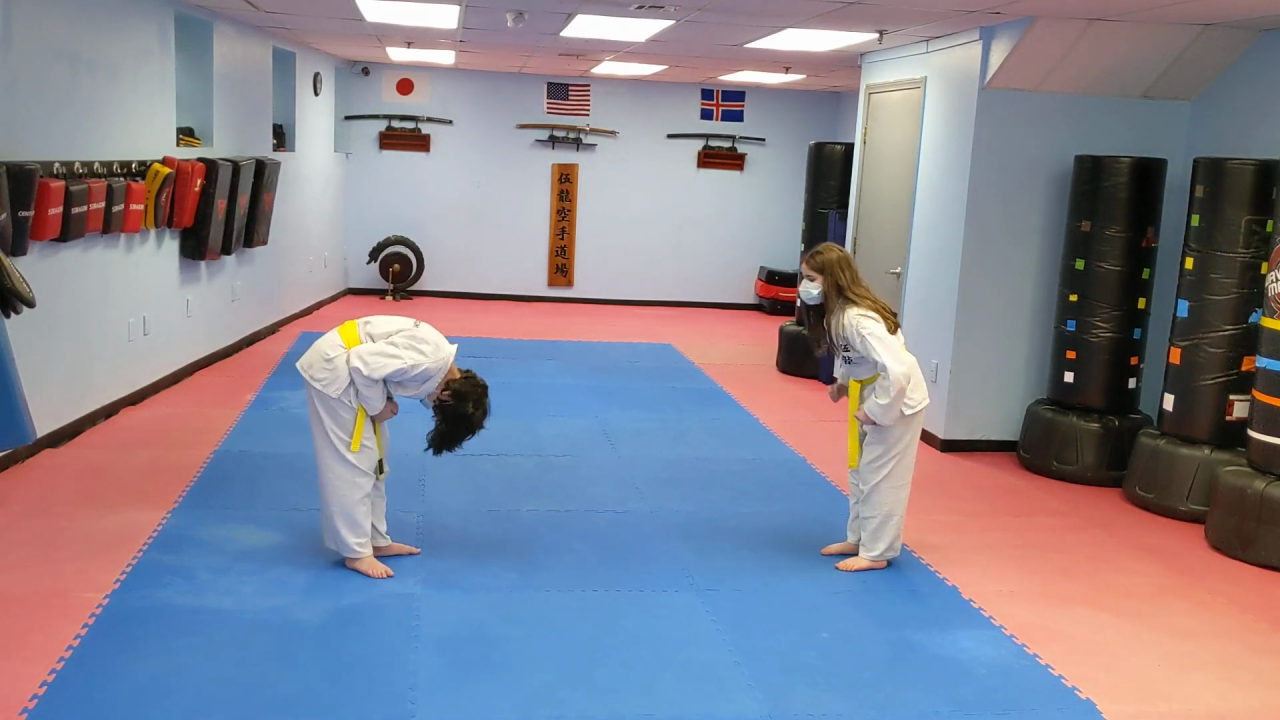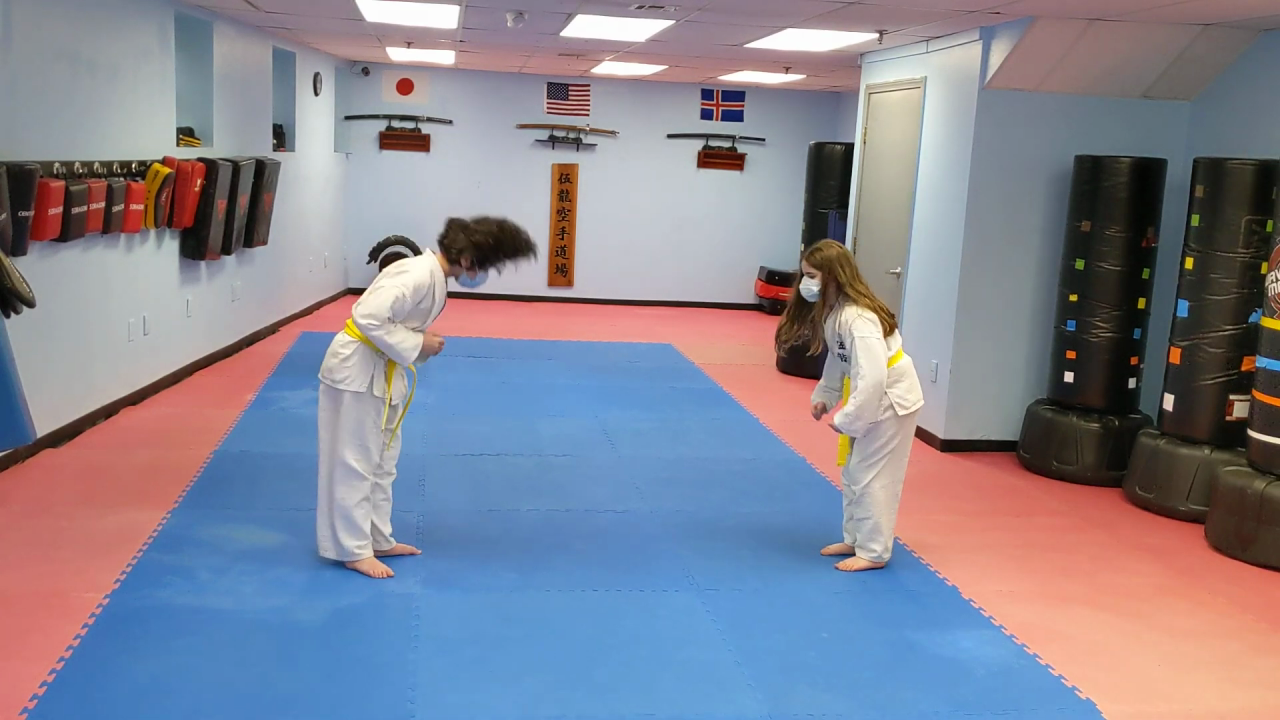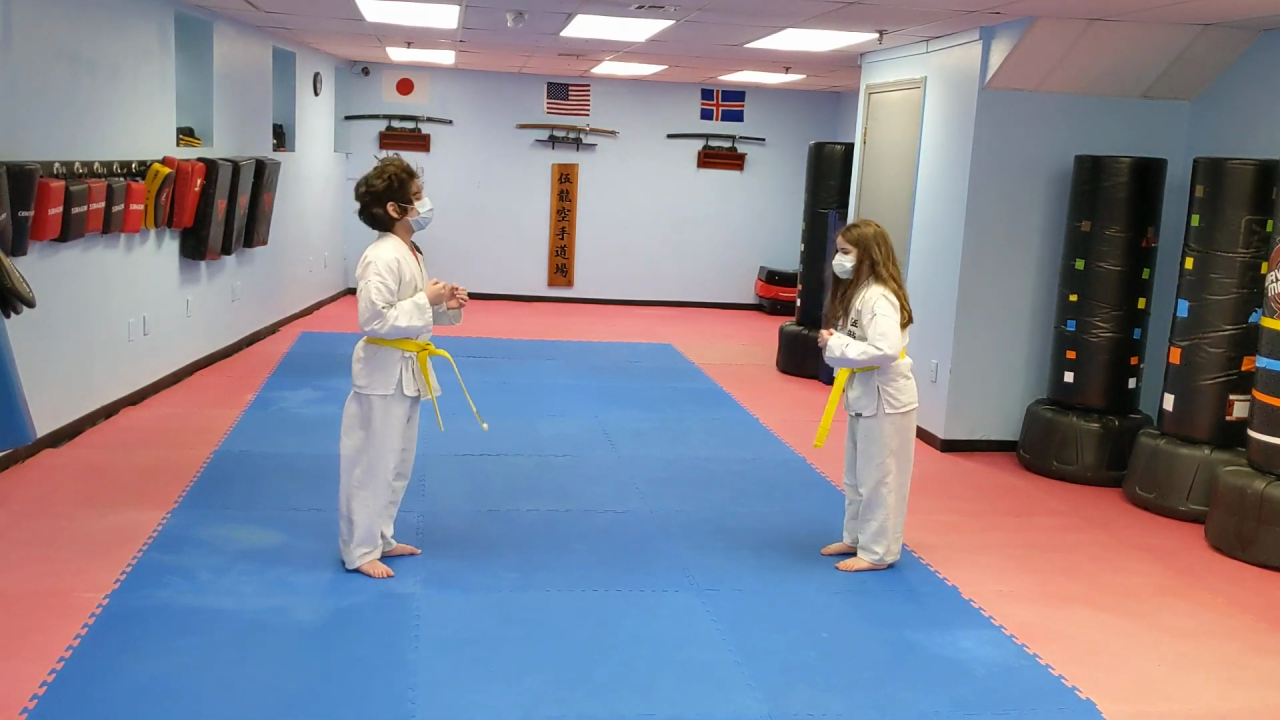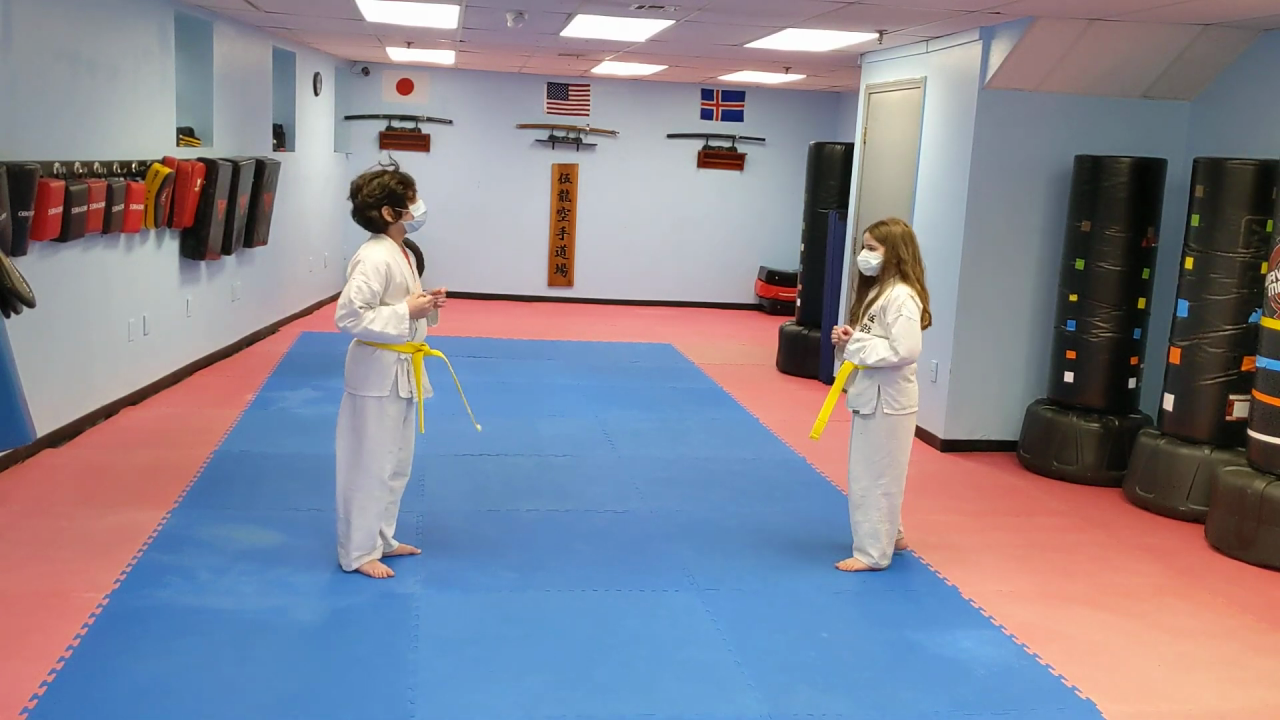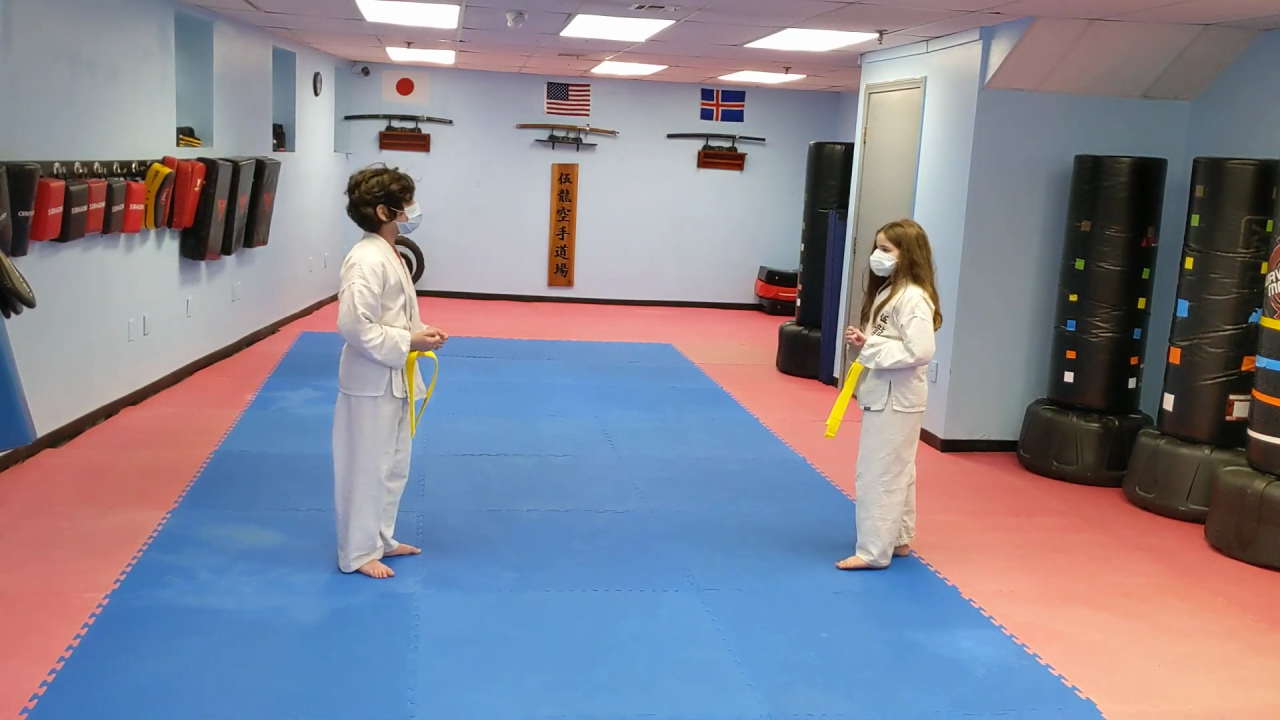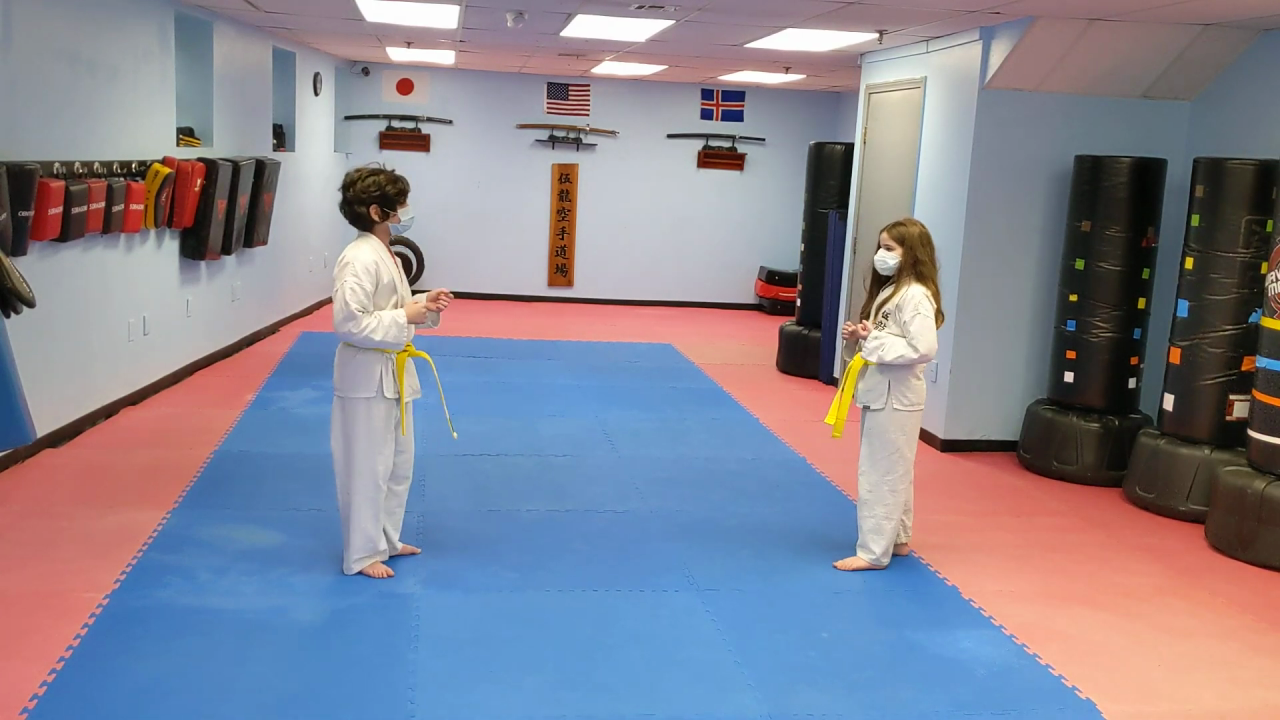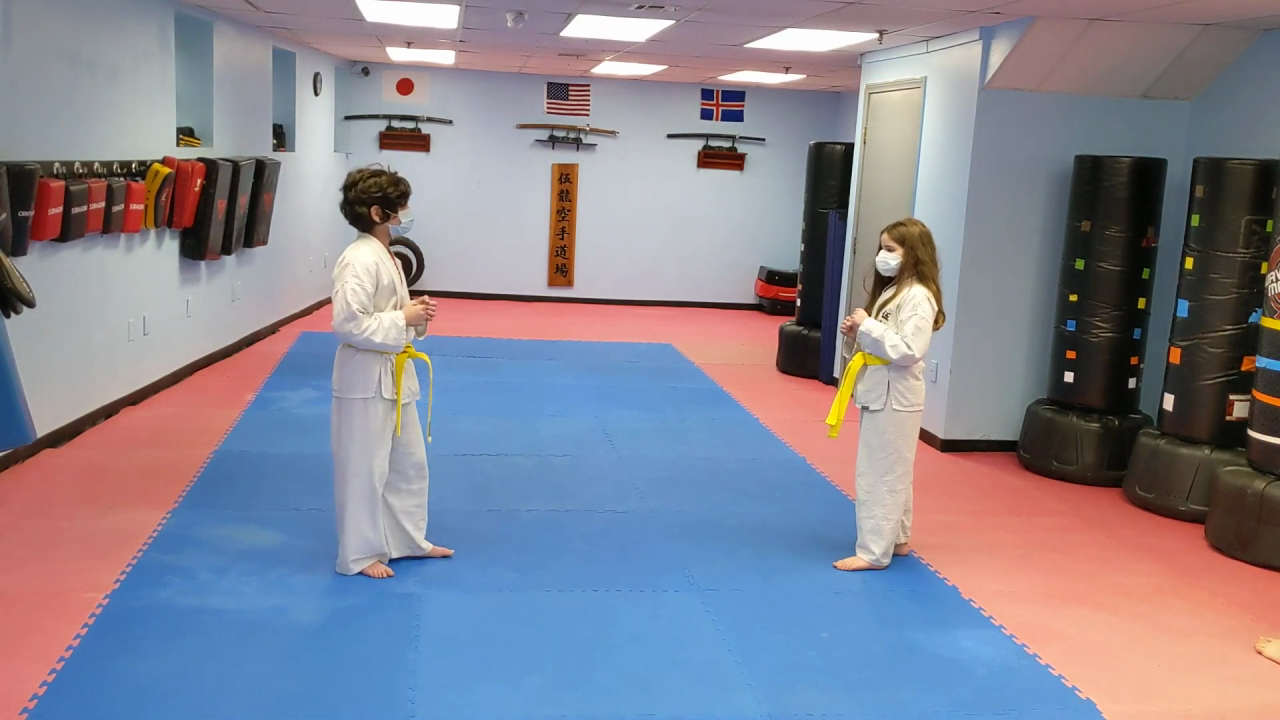
dt=0.3s
person 1, frame 1
left shoulder: (439, 359)
right shoulder: (429, 361)
right elbow: (361, 362)
left wrist: (380, 403)
right wrist: (378, 406)
left hip: (351, 368)
right hip: (333, 369)
left knee: (371, 457)
right knee: (352, 462)
left ankle: (374, 539)
right ankle: (356, 551)
person 1, frame 2
left shoulder: (434, 275)
right shoulder: (419, 275)
right elbow: (369, 318)
left wrist: (424, 342)
right wrist: (417, 344)
left hip: (383, 368)
right hip: (357, 368)
left knee: (382, 462)
right knee: (355, 462)
left ankle: (378, 538)
right ankle: (353, 549)
person 1, frame 3
left shoulder: (408, 252)
right shoulder: (384, 258)
right elbow: (372, 320)
left wrist: (445, 303)
right wrist: (426, 302)
left hip: (404, 371)
right hip: (384, 373)
left knee: (397, 464)
right knee: (373, 464)
left ankle: (380, 539)
right ankle: (361, 549)
person 1, frame 4
left shoulder: (400, 254)
right shoulder: (373, 259)
right elbow: (349, 317)
left wrist: (423, 306)
right wrist: (408, 312)
left hip: (400, 373)
right hip: (377, 374)
left knee: (395, 463)
right knee: (369, 464)
left ankle: (380, 539)
right ankle: (358, 551)
person 1, frame 5
left shoulder: (390, 255)
right shoulder: (366, 260)
right elbow: (354, 326)
left wrist: (421, 333)
right wrist: (408, 343)
left hip: (393, 375)
right hip: (371, 377)
left knee: (393, 463)
right knee: (366, 465)
left ankle: (380, 538)
right ankle: (359, 552)
person 1, frame 6
left shoulder: (384, 255)
right shoulder: (359, 259)
right elbow: (348, 323)
left wrist: (424, 306)
right wrist: (405, 318)
left hip: (393, 373)
right hip: (367, 375)
left knee: (397, 460)
right knee: (367, 466)
left ankle: (384, 538)
right ankle: (362, 552)
person 1, frame 7
left shoulder: (384, 256)
right shoulder: (360, 260)
right elbow: (348, 324)
left wrist: (415, 311)
right wrist: (403, 321)
left hip: (393, 374)
right hip: (366, 377)
left knee: (409, 461)
right knee: (365, 467)
left ankle: (409, 539)
right ankle: (360, 553)
person 2, frame 1
left shoulder: (859, 319)
right shoulder: (836, 312)
left elbow: (897, 370)
left wrist: (876, 410)
right wrist: (844, 384)
left hip: (898, 399)
right hip: (875, 399)
left knee: (880, 476)
right knee: (861, 472)
left ankle: (876, 551)
right ankle: (858, 538)
person 2, frame 2
left shoulder: (858, 318)
right shoulder: (831, 309)
left elbow: (872, 378)
right elbow: (838, 361)
left wrist: (845, 420)
right wrist: (825, 398)
left hip: (891, 399)
right hip: (869, 399)
left knee: (872, 477)
right knee: (855, 474)
left ankle: (873, 551)
right ankle: (855, 539)
person 2, frame 3
left shoulder: (879, 298)
right shoulder: (857, 291)
left elbow: (885, 350)
left wrist: (836, 346)
right wrist: (833, 342)
left hip: (886, 397)
right hip: (865, 395)
left knee: (879, 477)
right knee: (856, 473)
left ankle: (876, 552)
right ankle: (855, 538)
person 2, frame 4
left shoulder: (901, 297)
right shoulder: (878, 290)
left elbow: (905, 351)
left wrist: (857, 343)
right wrist: (849, 339)
left hip: (887, 397)
right hip: (871, 393)
left knee: (874, 476)
right knee: (872, 473)
left ankle: (872, 553)
right ankle: (888, 535)
person 2, frame 5
left shoulder: (913, 298)
right shoulder: (887, 291)
left elbow: (920, 352)
left wrist: (871, 347)
right wrist: (861, 339)
left hip: (897, 397)
right hip: (881, 393)
left knee: (877, 474)
right knee: (897, 471)
left ankle: (874, 551)
right ankle: (898, 539)
person 2, frame 6
left shoulder: (916, 297)
right shoulder: (888, 290)
left elbow: (923, 349)
left wrist: (874, 339)
right wrist: (858, 336)
left hip: (896, 395)
right hip: (879, 390)
left knee: (882, 474)
right knee: (891, 471)
left ankle: (874, 551)
right ankle: (895, 538)
person 2, frame 7
left shoulder: (918, 297)
right shoulder: (891, 290)
left elbow: (910, 350)
left wrist: (868, 327)
right wrist: (857, 331)
left hip: (895, 394)
right hip: (878, 389)
left knee: (881, 474)
right knee: (890, 472)
left ankle: (874, 551)
right ankle: (896, 538)
